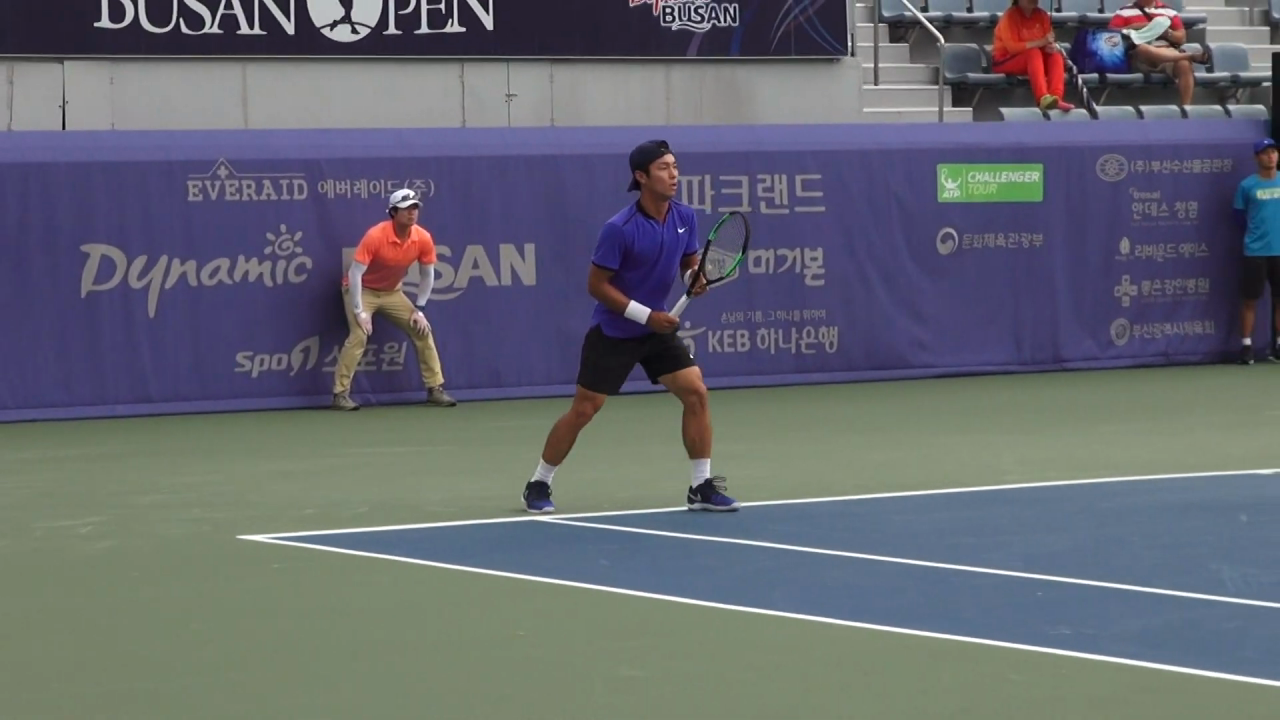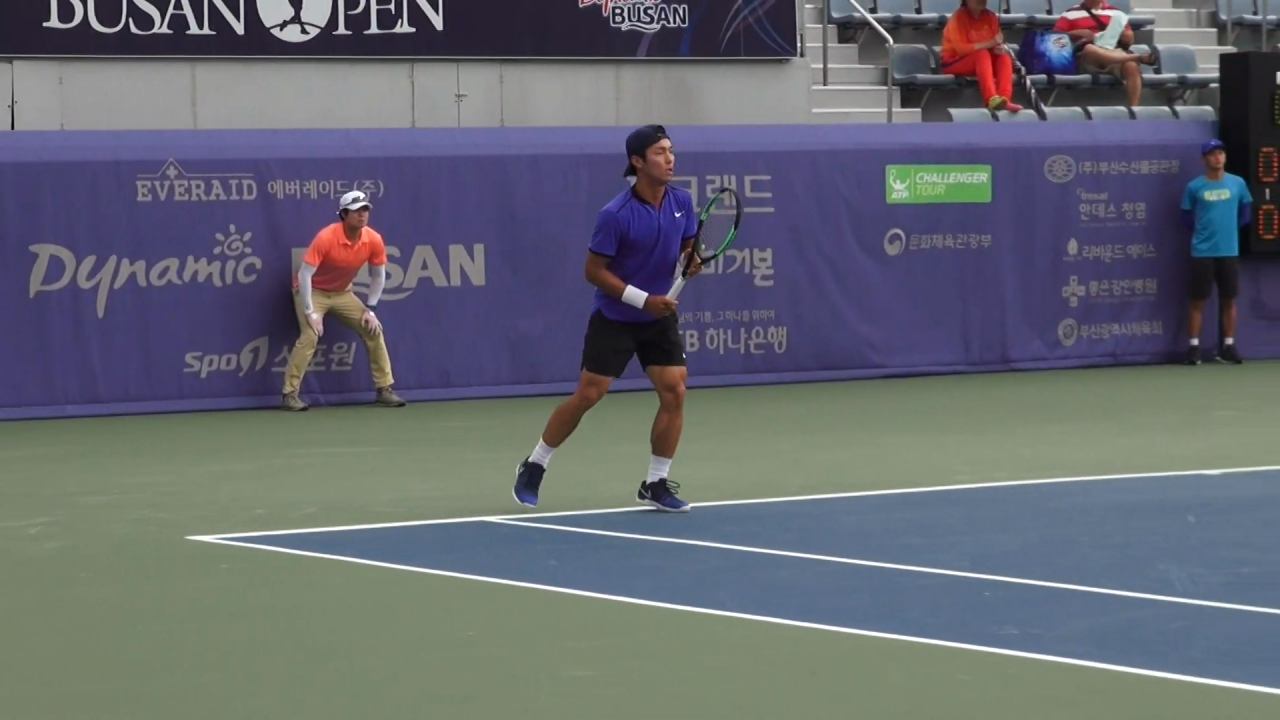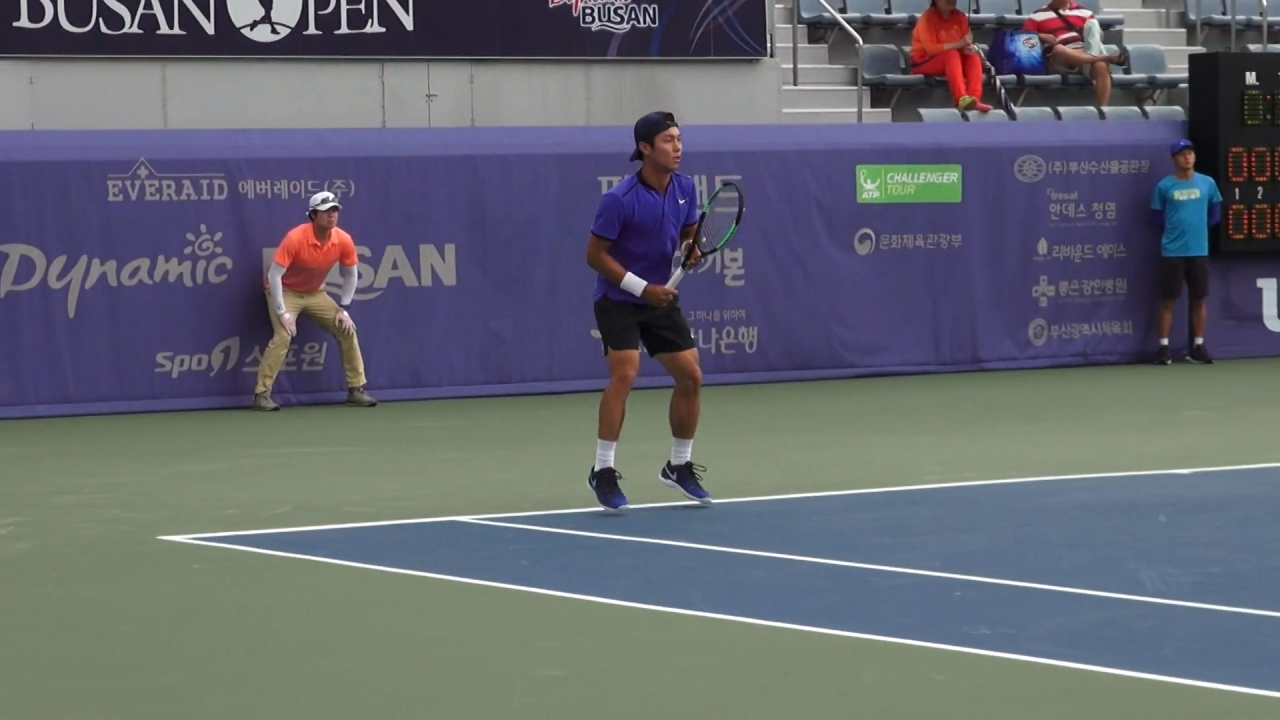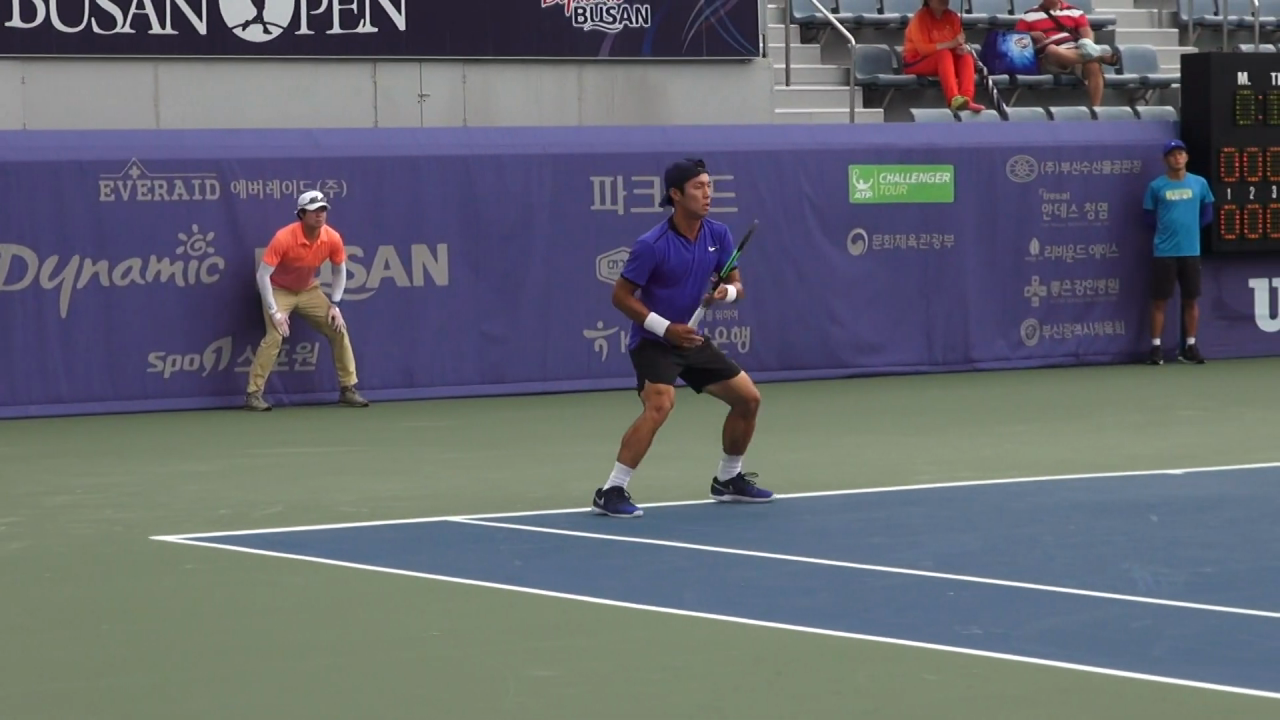
dt=0.2s
person 1, frame 1
left shoulder: (687, 219)
right shoulder: (619, 229)
left elbow: (691, 262)
right elbow: (596, 285)
left wrist: (696, 277)
right wrist: (644, 314)
left hip: (660, 330)
right hip: (614, 331)
left knee: (697, 397)
right knee: (583, 411)
left ankle: (702, 486)
right ankle: (539, 484)
person 1, frame 2
left shoulder: (682, 202)
right shoulder: (613, 214)
left elbow: (687, 247)
right elbow: (592, 271)
left wrist: (692, 263)
right wrist: (641, 299)
left hip: (657, 314)
right hip: (612, 314)
left knee: (675, 393)
right knee: (587, 397)
left ankle: (656, 483)
right ankle: (533, 466)
person 1, frame 3
left shoulder: (686, 189)
right shoulder: (619, 198)
left elbow: (689, 236)
right elbow: (594, 254)
right wrist: (640, 288)
left hip: (657, 301)
right hip: (619, 299)
left knee: (690, 377)
right knee: (623, 377)
left ankle: (681, 465)
right ankle: (604, 472)
person 1, frame 4
left shoulder: (718, 234)
right shoulder: (651, 246)
left elbow: (736, 285)
right elbow: (621, 296)
left wrist: (727, 293)
right wrist: (663, 328)
left hip: (695, 342)
right hip: (654, 343)
left knee: (749, 399)
right knee: (660, 406)
left ankle: (727, 478)
right ankle: (611, 491)
person 2, frame 1
right shoulder: (1247, 185)
right elbow: (1240, 214)
right wrist: (1254, 231)
right hip: (1255, 251)
right knee: (1249, 300)
right ankle: (1246, 345)
person 2, frame 2
left shoulder: (1238, 183)
right shoulder: (1194, 186)
left elbow: (1245, 213)
right elbow: (1188, 216)
left wrist: (1228, 228)
right wrist: (1205, 230)
left hip: (1229, 251)
right hip: (1202, 252)
left knee: (1229, 300)
right knee: (1198, 301)
left ankle: (1228, 346)
right ankle: (1194, 346)
person 2, frame 3
left shoulder: (1208, 183)
right shoulder: (1164, 186)
left elbow: (1215, 213)
right elbow: (1157, 216)
left wrist: (1198, 227)
right wrist: (1175, 229)
left hip: (1199, 251)
right hip: (1172, 252)
left knee: (1198, 300)
right knee: (1168, 301)
left ankle: (1198, 346)
right ankle: (1164, 347)
person 2, frame 4
left shoulder: (1200, 183)
right shoulder: (1156, 186)
left elbow: (1207, 213)
right elbow: (1149, 216)
left wrist: (1190, 228)
right wrist: (1166, 230)
left hip: (1191, 251)
right hip: (1164, 252)
left knee: (1191, 300)
right knee: (1160, 301)
left ankle: (1190, 346)
right ankle: (1156, 347)
person 3, frame 1
left shoulder: (424, 239)
right shoulder: (375, 236)
left elbow: (427, 276)
right elbow: (354, 274)
left wrist: (419, 309)
right wrist: (359, 311)
left hip: (392, 291)
right hip: (362, 290)
left knee: (422, 330)
right knee: (358, 335)
left ankle: (435, 389)
right ankle: (340, 393)
person 3, frame 2
left shoulder: (374, 240)
right shoulder: (326, 238)
left elbow: (379, 276)
right elbow: (304, 275)
left wrist: (370, 309)
right wrist: (310, 313)
left hip: (343, 292)
right hip: (312, 291)
left knee: (373, 330)
right knee: (310, 336)
left ankle: (384, 389)
right ankle: (289, 393)
person 3, frame 3
left shoulder: (344, 240)
right shoulder: (295, 238)
left elbow: (351, 275)
right elbow: (273, 276)
left wrist: (344, 308)
right wrist: (283, 313)
left hip: (316, 292)
right hip: (286, 291)
left knee: (347, 330)
right knee: (283, 336)
left ankle: (356, 389)
right ankle: (262, 393)
person 3, frame 4
left shoulder: (333, 238)
right shoulder: (284, 238)
left elbow: (339, 271)
right elbow: (262, 275)
left wrist: (335, 304)
right wrist: (273, 312)
left hip: (309, 291)
right hip: (279, 290)
left knee: (338, 330)
right knee: (275, 335)
left ankle: (348, 390)
right ankle: (254, 393)
